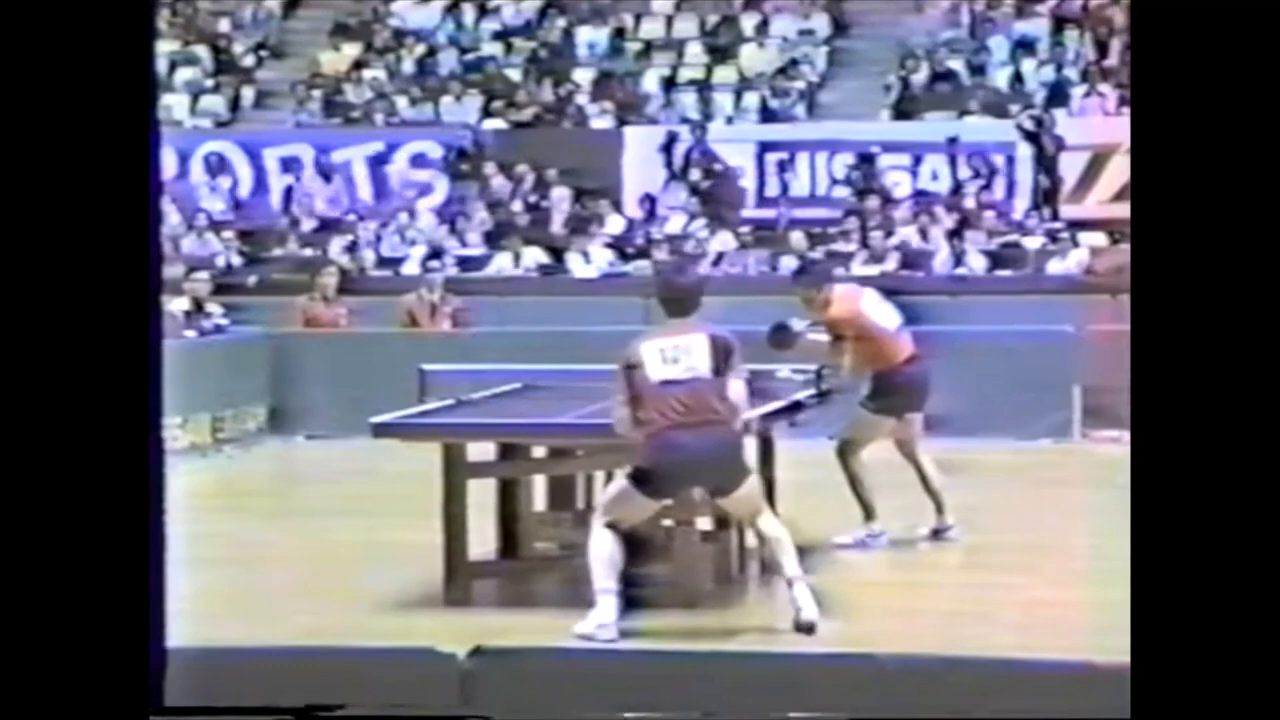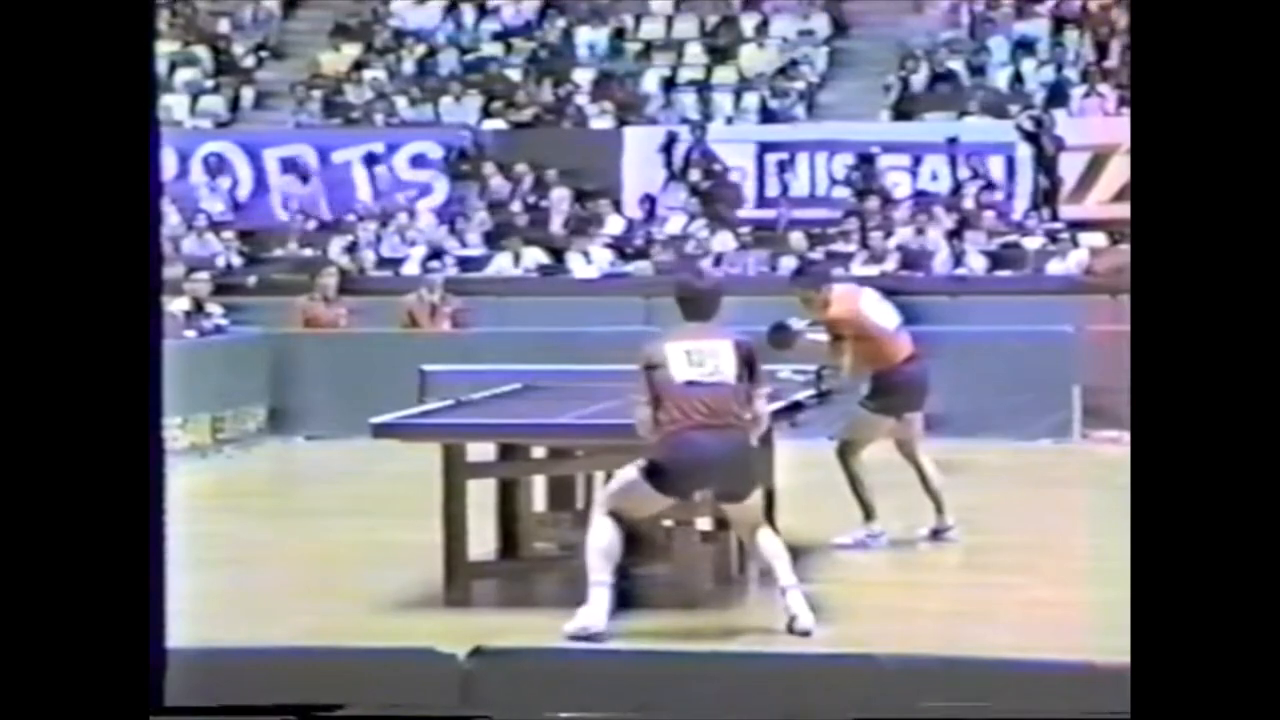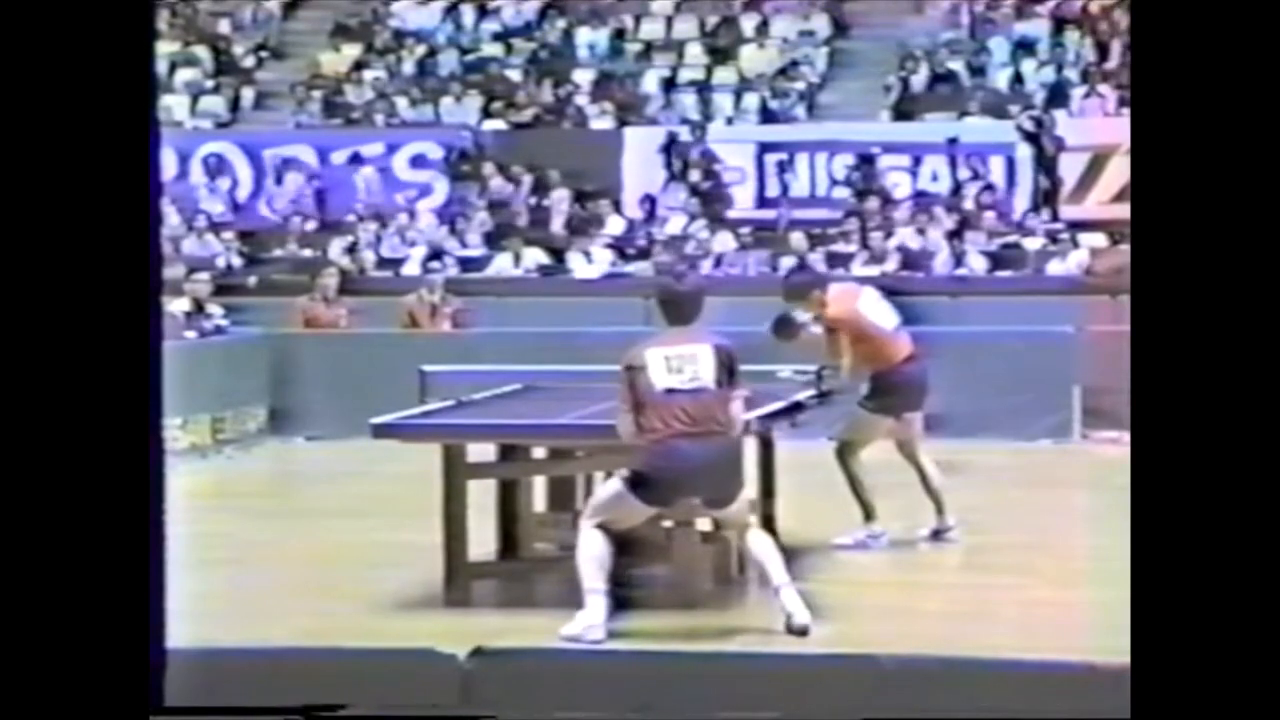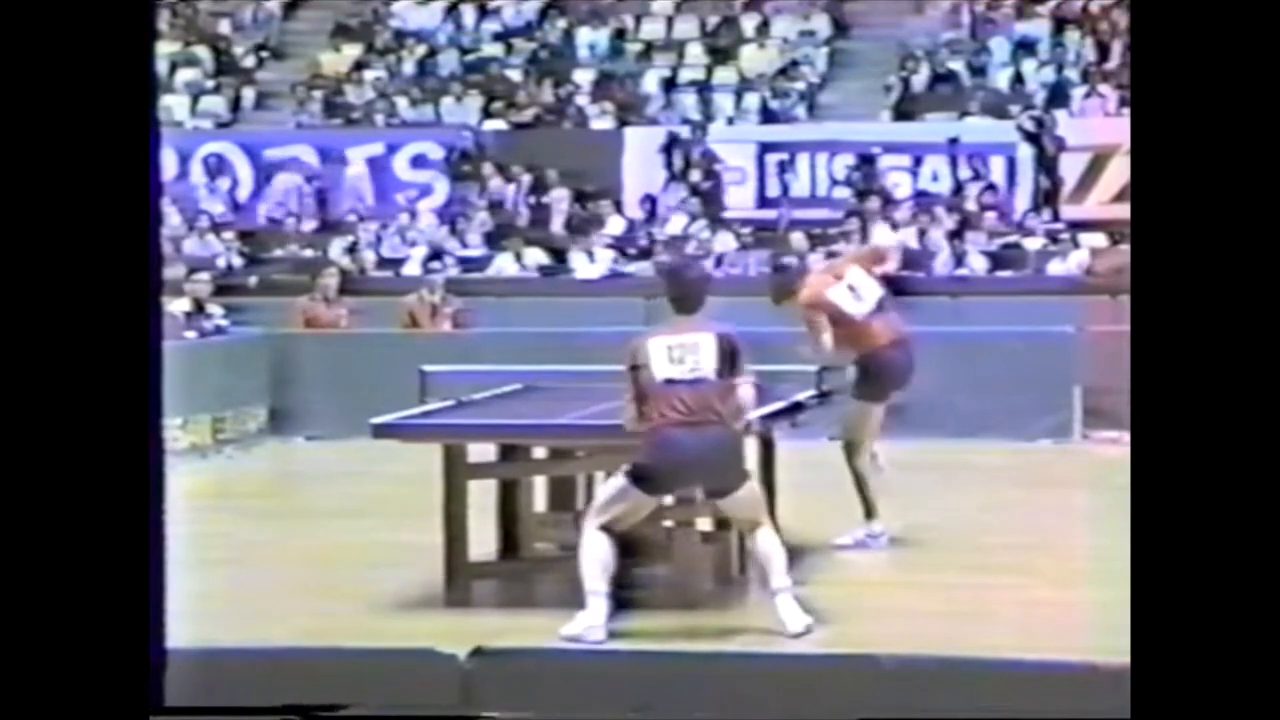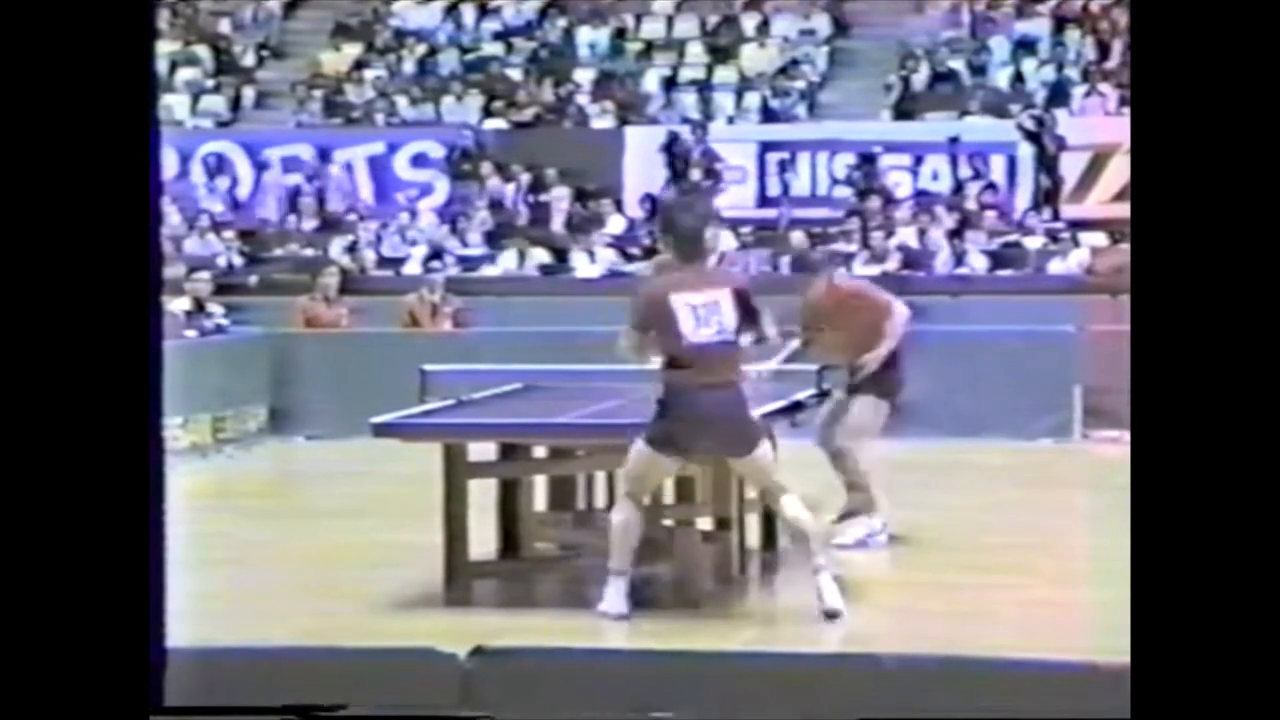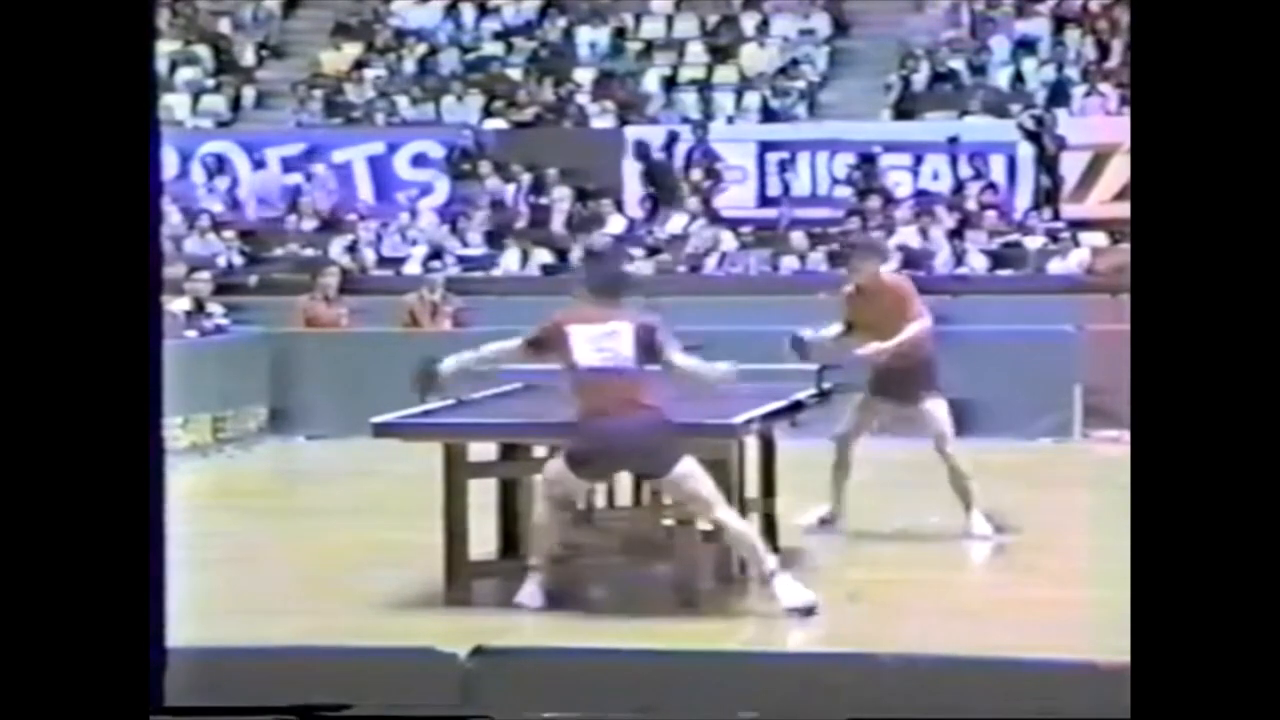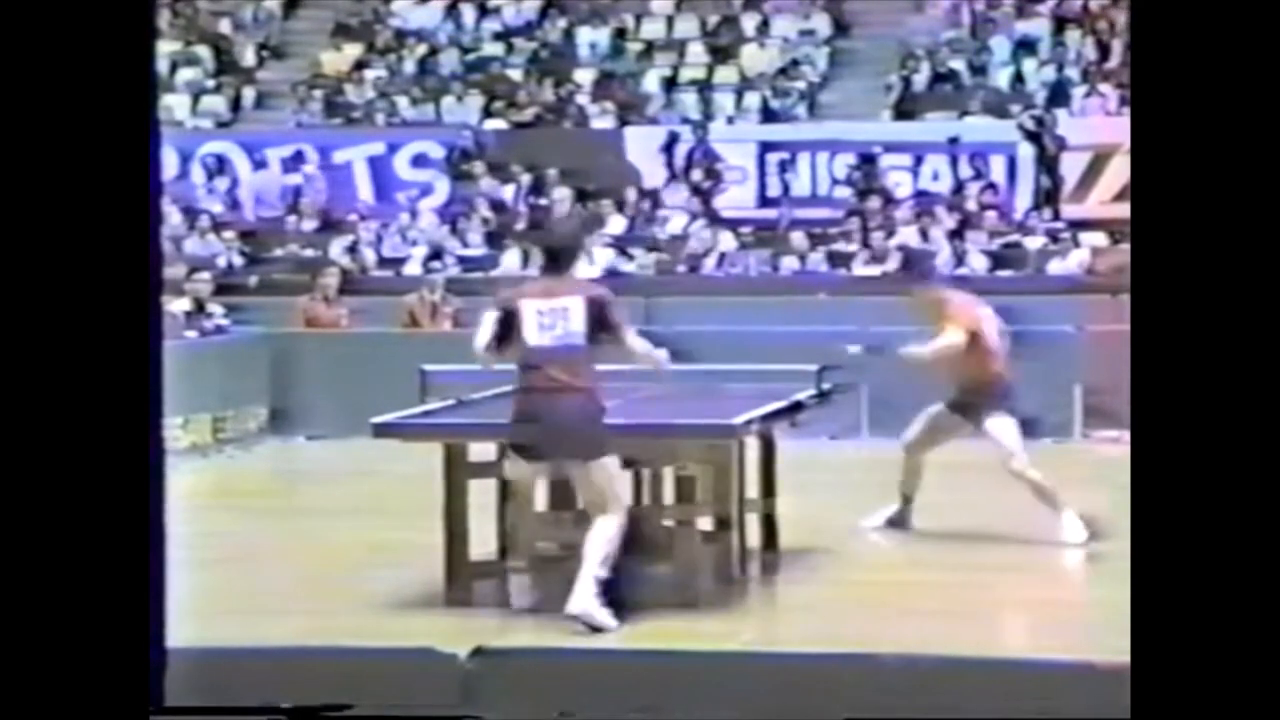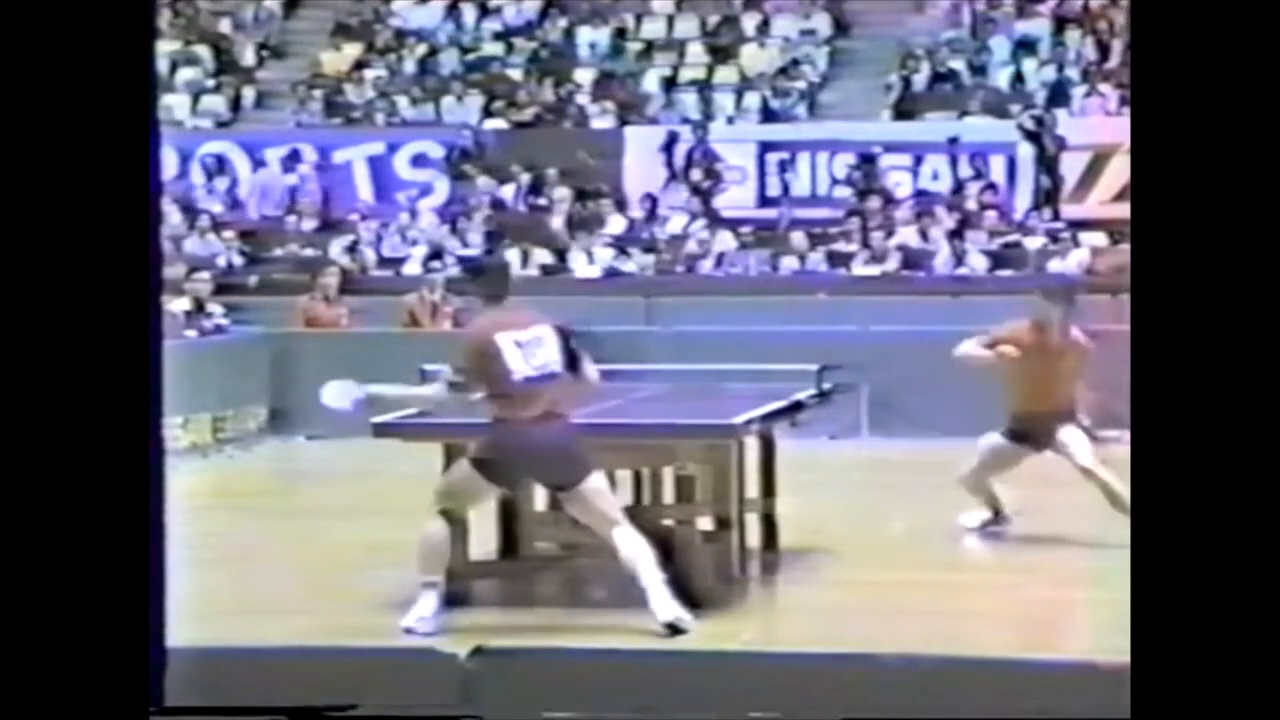
dt=0.4s
person 1, frame 1
left shoulder: (638, 349)
right shoulder: (719, 340)
left elbow: (623, 423)
right elbow: (738, 401)
left hip: (665, 454)
right hip: (720, 448)
left knee: (605, 521)
right knee: (760, 515)
left ankle: (605, 614)
right ankle: (801, 598)
person 1, frame 2
left shoulder: (657, 350)
right shoulder: (740, 345)
left elbow: (645, 425)
right elbow: (761, 417)
left hip: (679, 454)
right hip: (735, 452)
left knee: (606, 510)
right knee: (755, 526)
left ankle: (595, 609)
right ankle: (796, 606)
person 1, frame 3
left shoulder: (638, 356)
right shoulder: (720, 348)
left elbow: (627, 431)
right elbow: (736, 421)
left hip: (663, 464)
right hip: (719, 459)
left knee: (592, 521)
right knee: (746, 525)
left ankle: (593, 615)
right ankle: (791, 602)
person 1, frame 4
left shoulder: (643, 345)
right shoulder: (723, 336)
left elbow: (631, 420)
right elbow: (745, 403)
left hip: (662, 453)
right hip: (719, 448)
left knee: (597, 524)
right knee: (758, 524)
left ankle: (594, 616)
right ankle: (787, 607)
person 1, frame 5
left shoulder: (656, 291)
right shoulder: (734, 285)
left elbow: (631, 350)
right elbow: (768, 336)
left hip: (680, 409)
right hip: (730, 407)
left knee: (629, 493)
right knee: (779, 492)
left ankle: (616, 591)
right ankle: (823, 581)
person 1, frame 6
left shoulder: (563, 325)
right shoulder: (640, 324)
left elbow: (513, 350)
right elbow: (681, 363)
left wrist: (463, 359)
right wrist: (719, 371)
left hip: (596, 435)
right hip: (648, 429)
left knee: (549, 493)
right knee: (717, 508)
left ankle: (533, 586)
right ankle: (781, 584)
person 1, frame 7
left shoulder: (515, 298)
right shoulder: (595, 296)
left elbow: (486, 354)
right elbow: (633, 348)
left wrist: (489, 319)
right wrist: (658, 357)
left hip: (531, 414)
right hip: (581, 413)
left knee: (520, 494)
right knee: (612, 511)
left ankle: (519, 585)
right ankle: (587, 592)
person 1, frame 8
left shoulder: (477, 333)
right shoulder: (548, 324)
left elbow: (452, 393)
right elbow: (590, 377)
left hip: (511, 442)
right hip: (560, 440)
left knee: (442, 508)
right knee: (616, 524)
left ankle: (426, 609)
right ankle: (662, 601)
person 2, frame 1
left shoulder: (838, 313)
right shoulder: (856, 291)
left elbow: (844, 365)
left hip: (894, 381)
right hip: (914, 372)
left knee: (847, 450)
right knee: (912, 450)
left ankle: (873, 529)
right ankle: (944, 522)
person 2, frame 2
left shoulder: (837, 313)
right shoulder: (854, 291)
left elbow: (843, 365)
left hip: (893, 381)
right hip: (914, 371)
left knee: (847, 450)
right knee: (912, 450)
left ankle: (873, 529)
right ankle: (944, 522)
person 2, frame 3
left shoulder: (834, 314)
right shoulder: (851, 290)
left elbow: (843, 366)
right wrist: (813, 324)
left hip: (891, 381)
right hip: (914, 371)
left knee: (846, 451)
right knee: (912, 451)
left ankle: (873, 529)
right ankle: (944, 521)
person 2, frame 4
left shoulder: (809, 299)
right shoulder: (844, 265)
left elbow: (826, 348)
right elbow: (888, 253)
left hip: (877, 362)
right hip: (902, 352)
left knee: (852, 448)
left ankle: (873, 528)
right ankle: (870, 450)
person 2, frame 5
left shoulder: (854, 290)
right shoulder: (813, 306)
left elbow: (901, 311)
right elbow: (810, 342)
left wrist: (881, 350)
left hip: (881, 370)
right hip: (858, 372)
left knee: (847, 445)
right knee: (826, 436)
left ankle: (873, 522)
right ankle: (857, 501)
person 2, frame 6
left shoulder: (898, 285)
right shoulder: (851, 295)
left elbow: (924, 323)
right elbow: (850, 326)
left wrist: (887, 346)
right wrist: (818, 335)
left hip: (917, 371)
right hip: (884, 375)
left knee: (945, 447)
right knee: (842, 438)
left ankle: (974, 513)
right ankle: (834, 510)
person 2, frame 7
left shoulder: (959, 308)
right shoulder: (953, 306)
left elbow: (953, 343)
left wrist: (914, 352)
left hip: (990, 393)
right hip: (967, 392)
left knee: (1016, 465)
right knee: (911, 445)
left ankle: (1067, 517)
right ankle: (902, 512)
person 2, frame 8
left shoulder: (1079, 345)
right shoulder: (1014, 334)
right elbow: (962, 351)
right wrist: (994, 355)
left hip: (1060, 421)
right hip: (1022, 424)
left knee: (1090, 467)
right knee: (969, 479)
right ankle: (996, 514)
